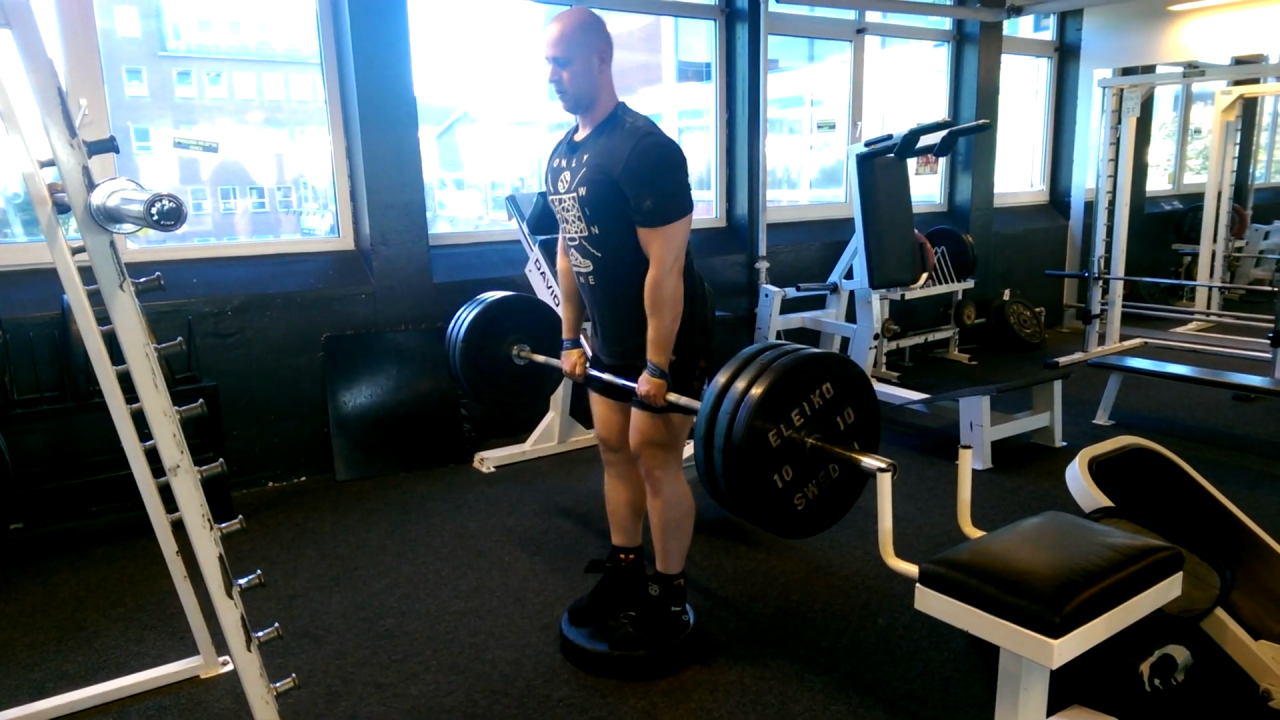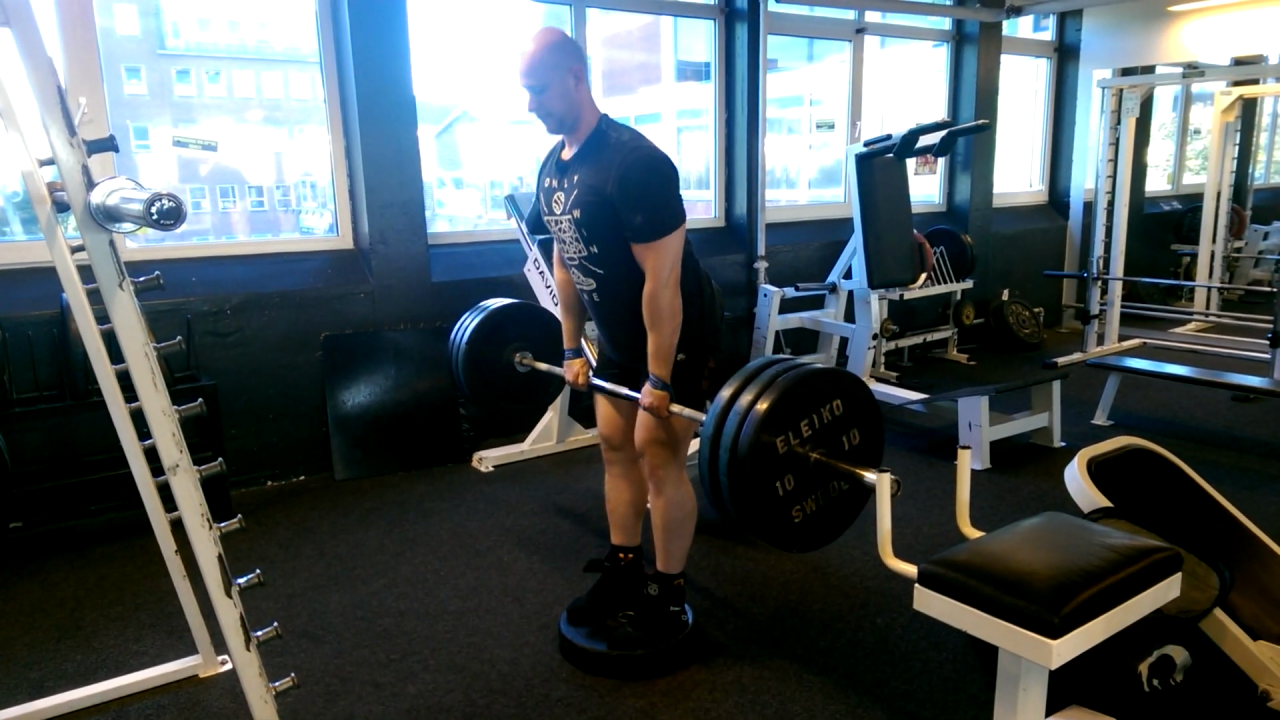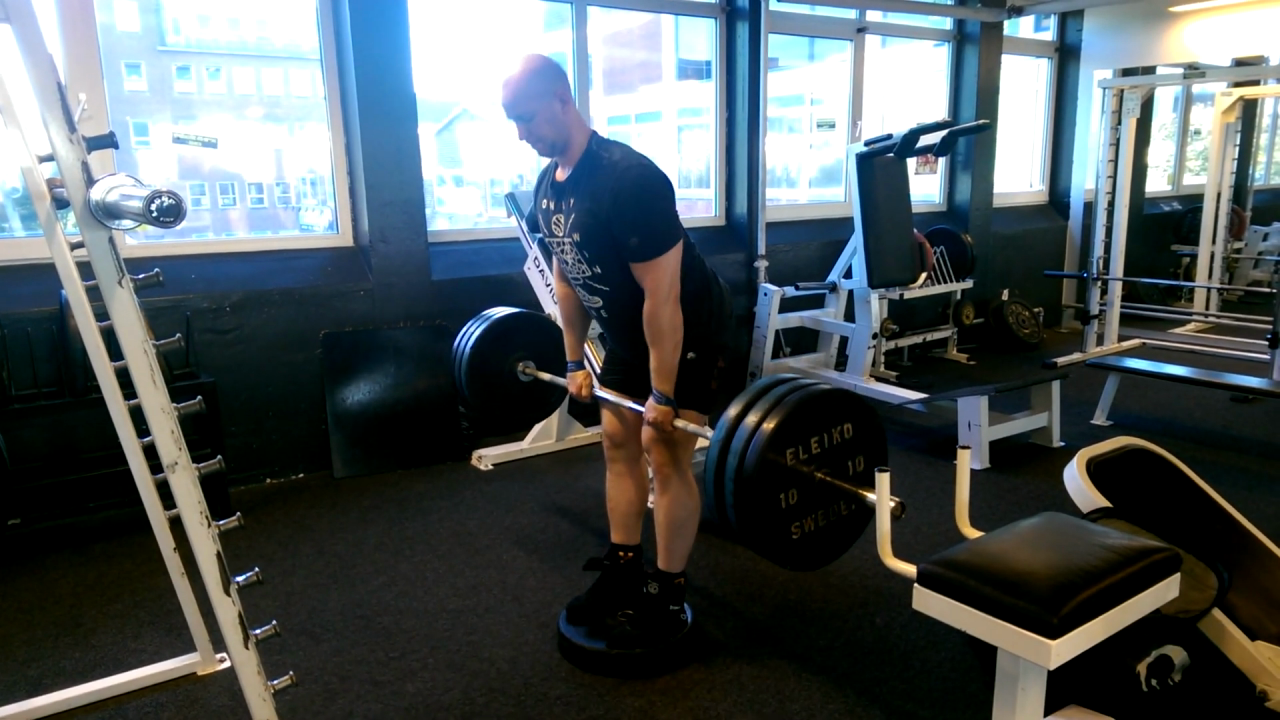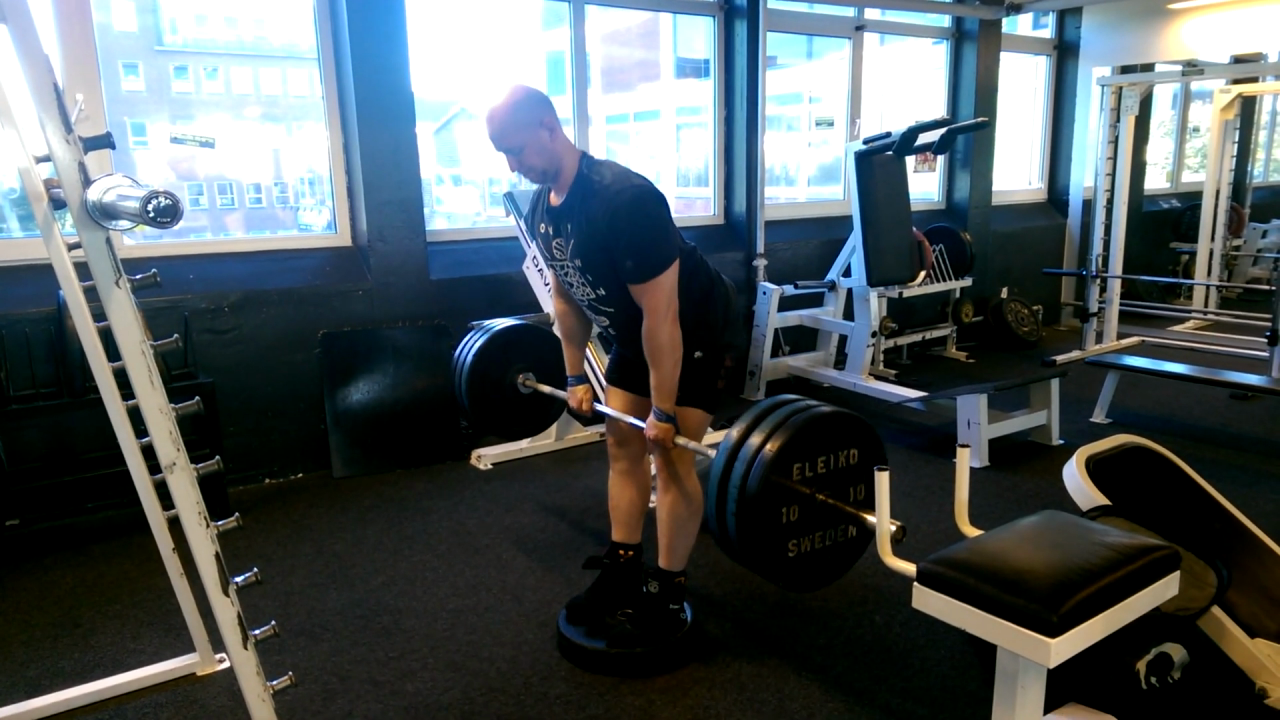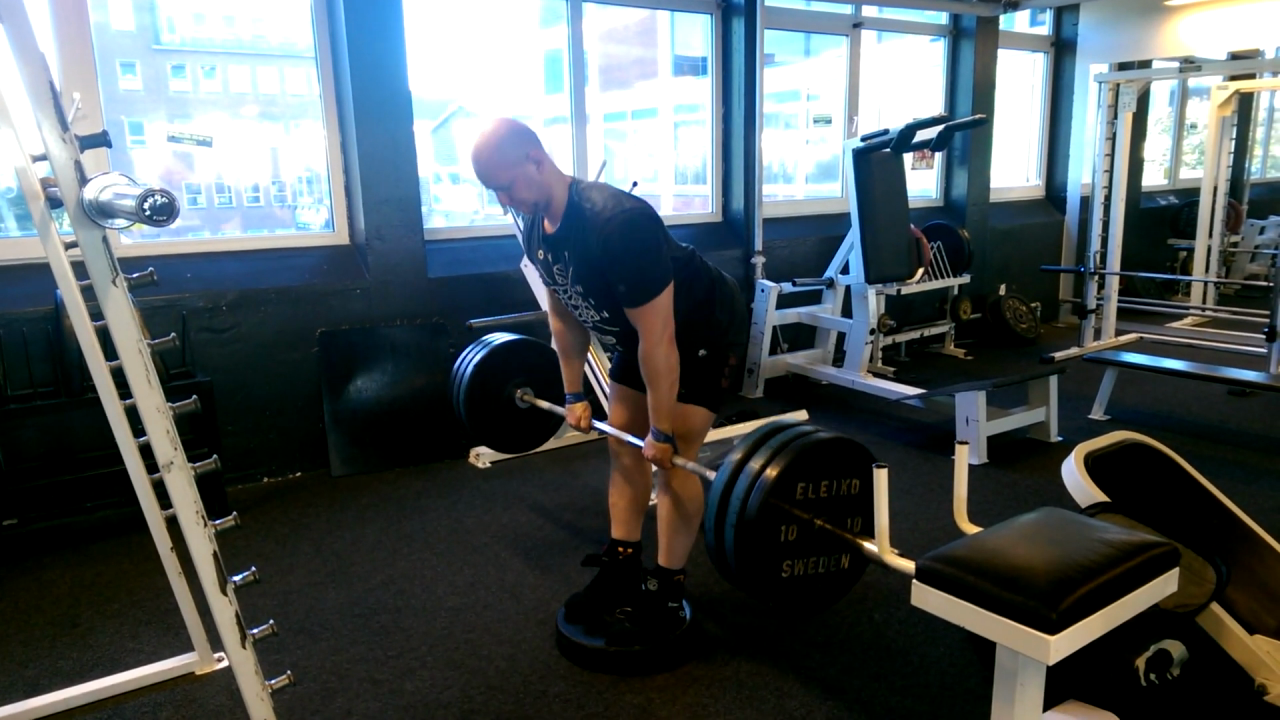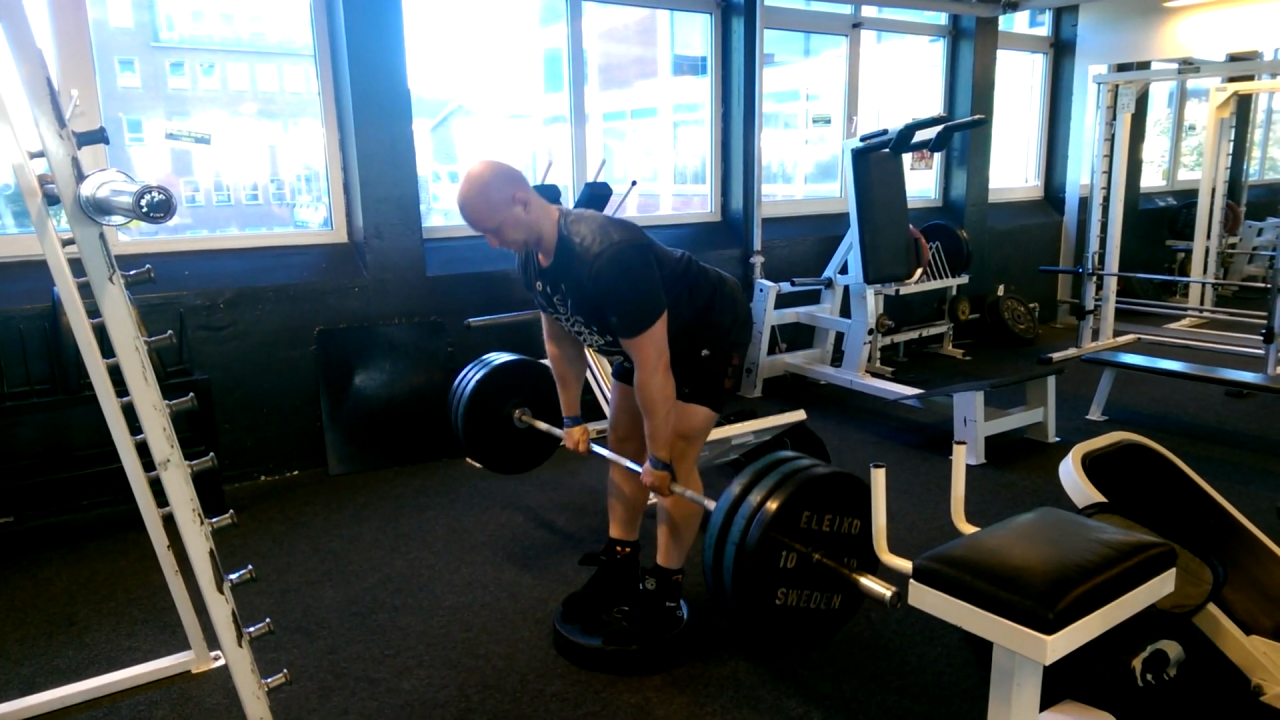
dt=0.3s
person 1, frame 1
left shoulder: (644, 149)
right shoulder: (563, 153)
left elbow: (665, 267)
left wrist: (658, 366)
right wrist: (570, 339)
left hip: (666, 336)
right hip: (610, 338)
left knee: (655, 458)
right knee: (614, 451)
left ankle: (669, 598)
right ankle: (623, 574)
person 1, frame 2
left shoulder: (635, 164)
right shoulder: (552, 167)
left elbow: (663, 282)
right elbow: (566, 263)
left wrist: (660, 379)
right wrist: (571, 349)
left hip: (676, 335)
right hip: (618, 336)
left knee: (659, 457)
right knee: (616, 448)
left ankle: (668, 597)
right ankle: (622, 573)
person 1, frame 3
left shoulder: (630, 181)
right shoulder: (548, 186)
left elbow: (663, 298)
right elbow: (567, 277)
left wrist: (663, 395)
right wrist: (574, 362)
left hip: (689, 330)
right hip: (626, 331)
left knee: (666, 454)
right knee: (618, 444)
left ankle: (667, 596)
right ankle: (622, 573)
person 1, frame 4
left shoulder: (625, 200)
right shoulder: (541, 208)
left elbow: (662, 316)
right elbow: (566, 294)
left wrist: (663, 412)
right wrist: (575, 376)
left hip: (695, 328)
right hip: (634, 334)
left knee: (671, 455)
right knee: (622, 443)
left ankle: (667, 595)
right ankle: (622, 572)
person 1, frame 5
left shoulder: (618, 224)
right shoulder: (536, 231)
left elbow: (658, 338)
right elbow: (564, 314)
left wrist: (663, 431)
right wrist: (573, 393)
left hip: (705, 330)
right hip: (638, 331)
left knee: (674, 457)
right knee: (623, 442)
left ankle: (666, 593)
right ankle: (621, 571)
person 1, frame 6
left shoulder: (610, 256)
right shoulder: (532, 260)
left elbow: (653, 367)
right elbow: (561, 340)
left wrist: (659, 460)
right wrist: (571, 417)
left hip: (711, 331)
right hip: (644, 339)
left knee: (675, 459)
right knee: (622, 444)
left ankle: (664, 592)
right ankle: (619, 570)
